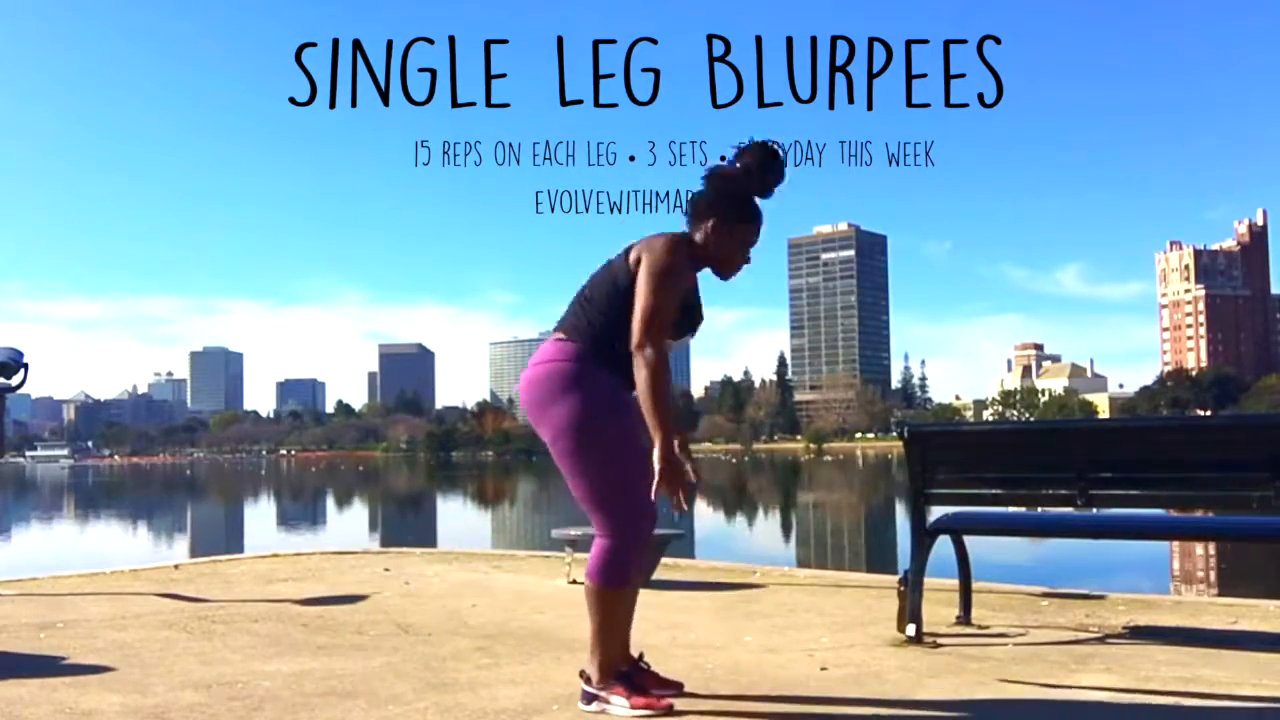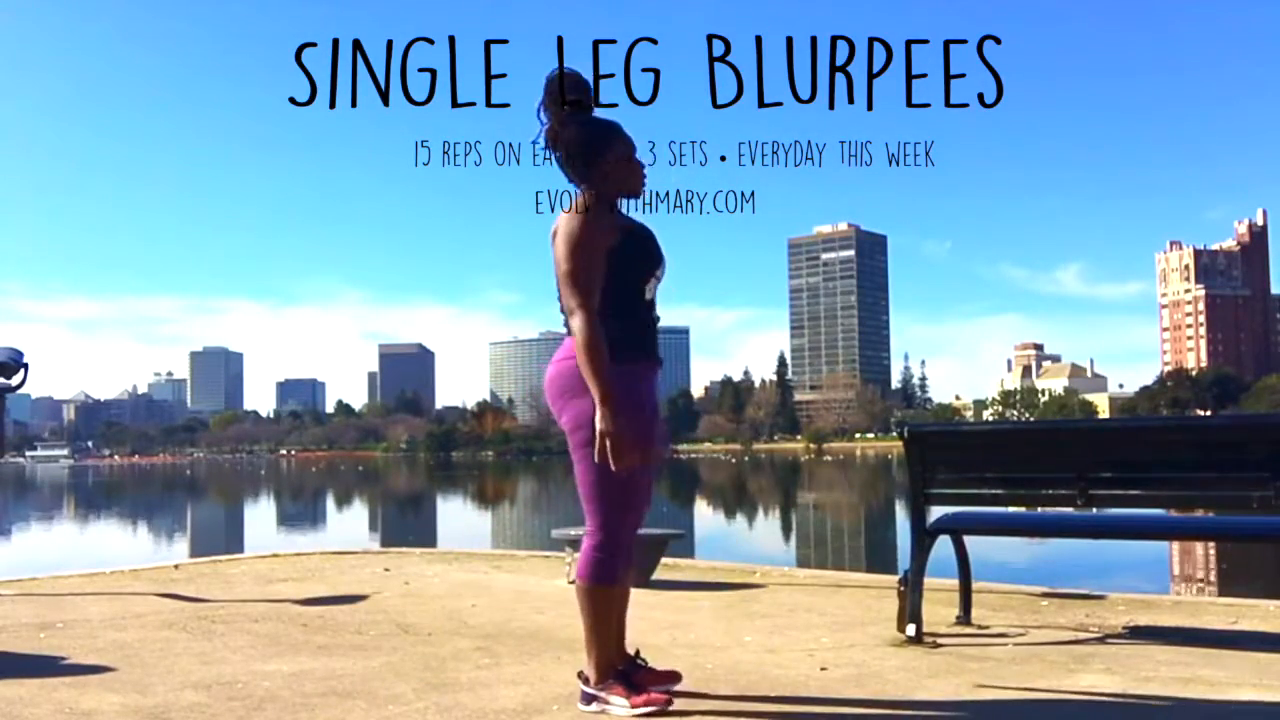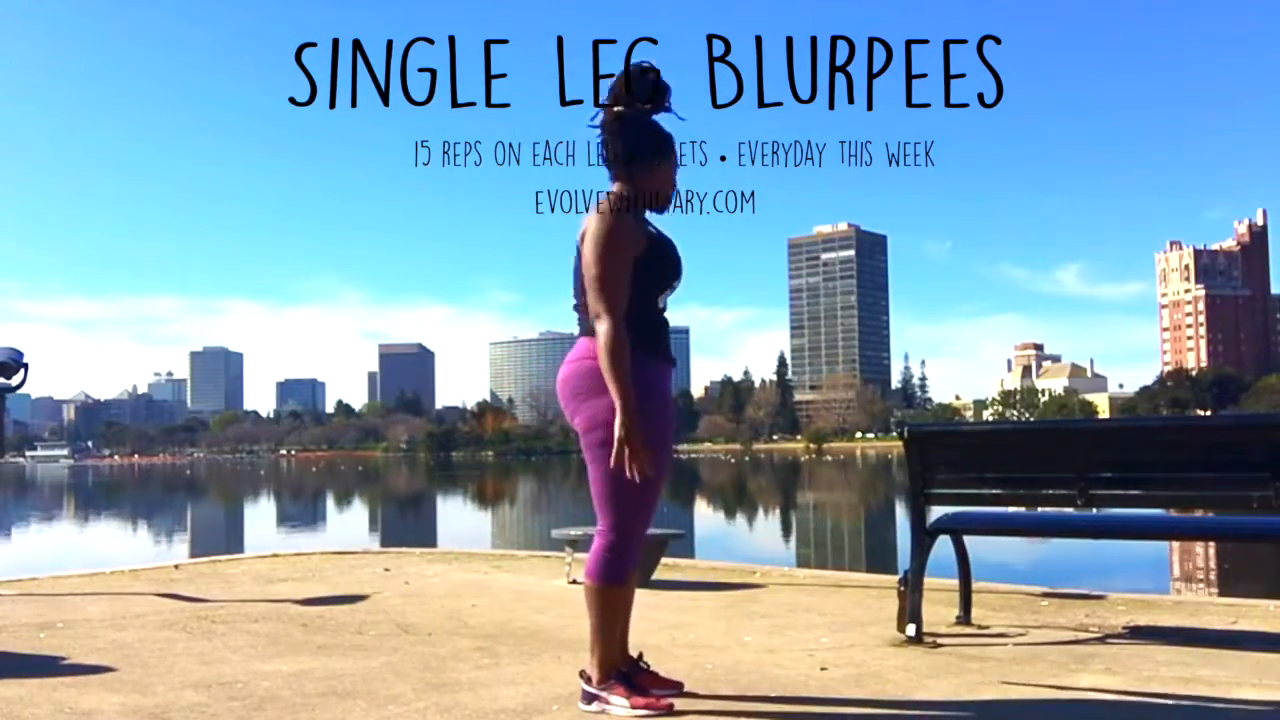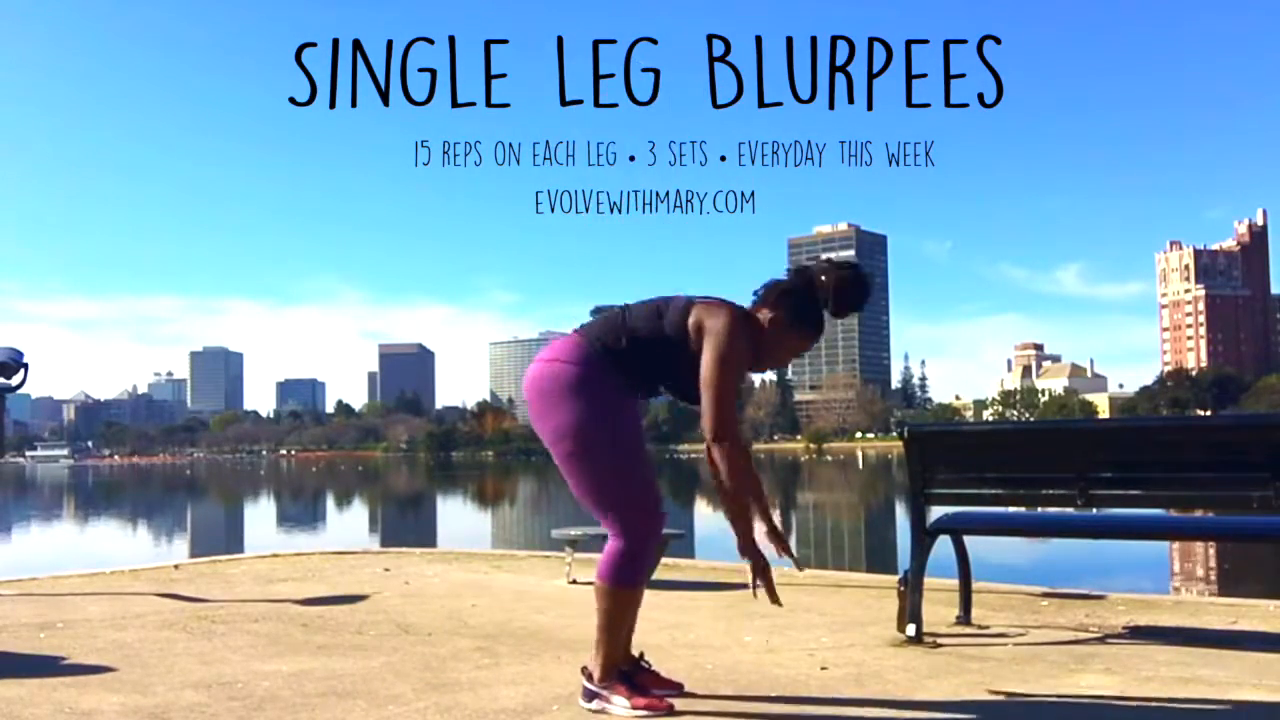
dt=0.4s
person 1, frame 1
left shoulder: (677, 269)
right shoulder: (669, 258)
left elbow: (651, 353)
right elbow: (645, 350)
left wrist: (672, 438)
right wrist: (665, 443)
left hip: (591, 382)
right hip: (566, 377)
left knee: (635, 530)
right knee: (623, 532)
left ankle: (618, 663)
person 1, frame 2
left shoulder: (611, 222)
right shoulder: (584, 221)
right elbow: (583, 319)
right wrist: (605, 406)
left hip: (627, 381)
right hip: (600, 382)
left knee: (622, 529)
right knee: (608, 530)
left ankle: (617, 660)
person 1, frame 3
left shoulder: (628, 222)
right shoulder: (614, 219)
right elbow: (608, 321)
left wrist: (643, 410)
right wrist: (625, 412)
left hip: (632, 386)
right hip: (614, 382)
left knee: (628, 528)
right knee: (621, 529)
left ankle: (617, 664)
person 1, frame 4
left shoulder: (734, 335)
right shoulder: (729, 331)
left elbow: (733, 444)
right elbow: (719, 443)
left wrist: (764, 519)
right wrist: (748, 544)
left hip: (587, 386)
right hip: (569, 380)
left knee: (639, 523)
right knee: (636, 526)
left ankle: (617, 661)
right ankle: (604, 679)
